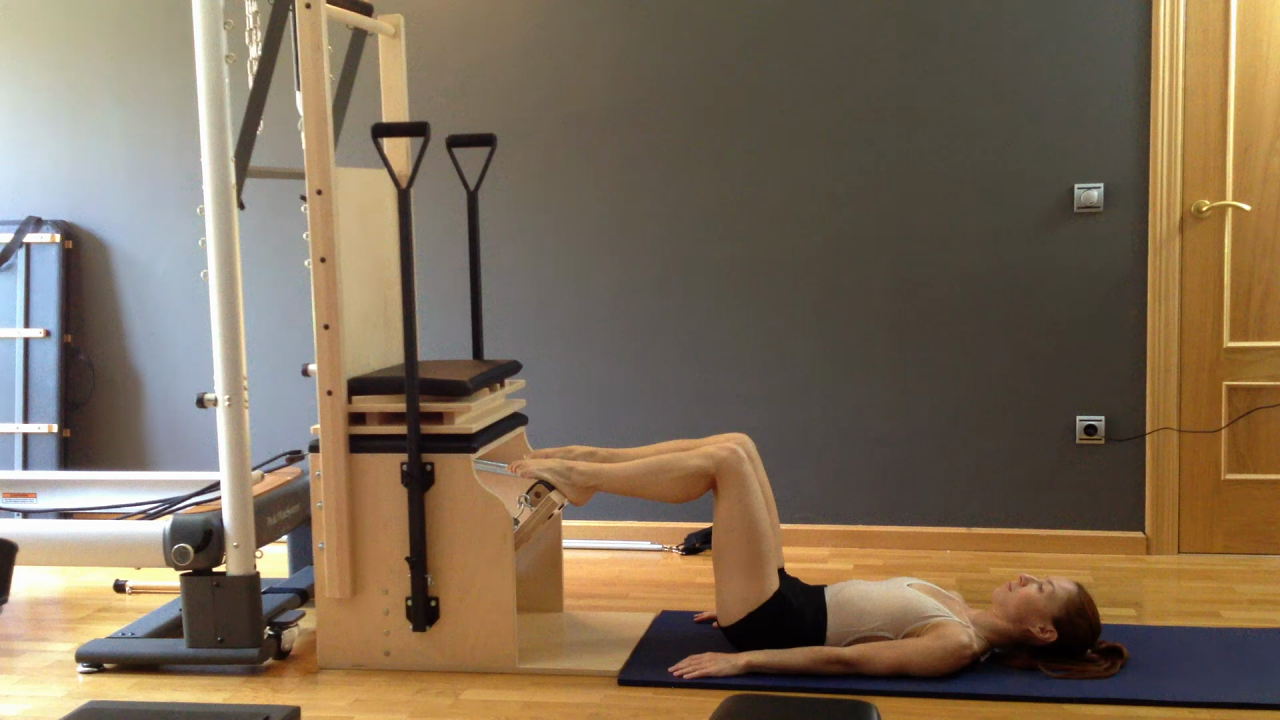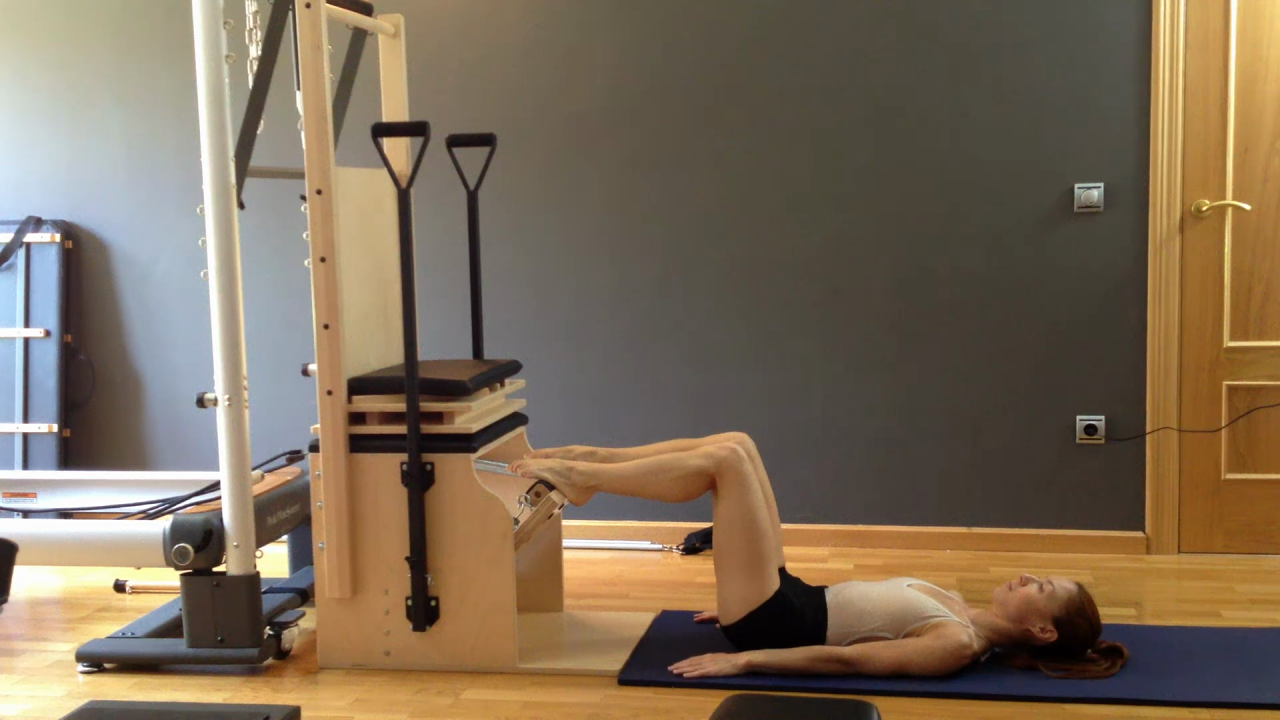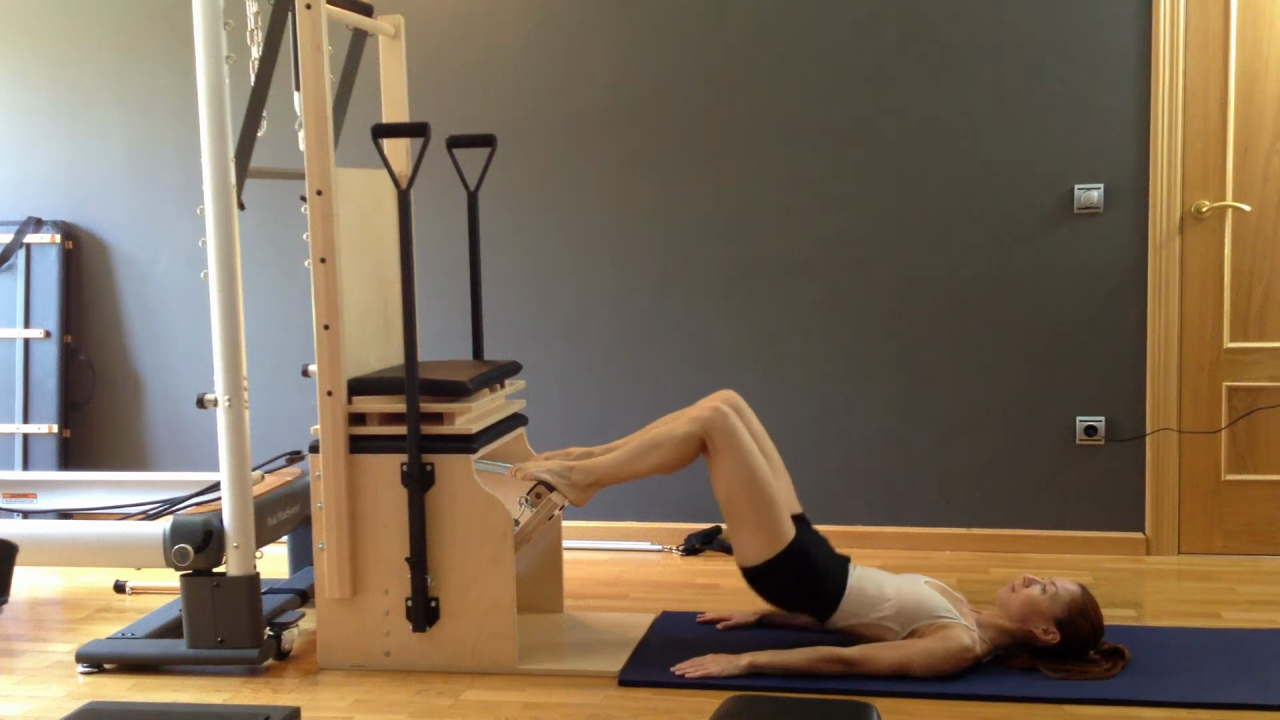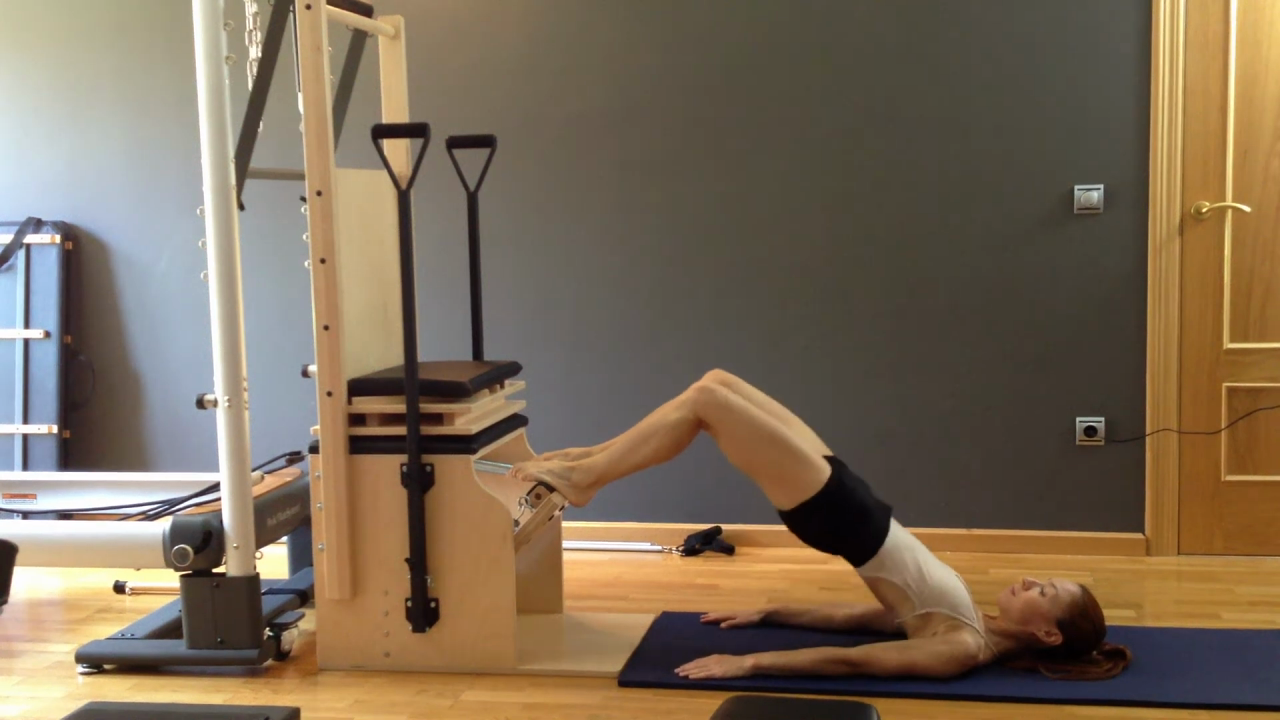
dt=0.7s
person 1, frame 1
left shoulder: (960, 644)
right shoulder: (956, 608)
left elbow: (849, 660)
left wrist: (744, 661)
right wrist: (742, 600)
left hip: (776, 621)
right hip: (789, 599)
left knee: (727, 460)
right knee: (736, 444)
left ankle: (581, 480)
right ankle: (588, 461)
person 1, frame 2
left shoulder: (960, 644)
right shoulder: (956, 608)
left elbow: (849, 659)
left wrist: (742, 661)
right wrist: (742, 604)
left hip: (777, 620)
right hip: (791, 599)
left knee: (727, 460)
right knee: (735, 443)
left ankle: (580, 479)
right ankle: (588, 460)
person 1, frame 3
left shoulder: (962, 646)
right shoulder: (963, 614)
left elbow: (850, 661)
left wrist: (745, 663)
right wrist: (761, 614)
left hip: (797, 572)
right hip: (807, 566)
left knee: (714, 418)
right knee: (724, 405)
left ankle: (579, 480)
right ankle: (587, 460)
person 1, frame 4
left shoulder: (966, 649)
right shoulder: (968, 622)
left elbow: (852, 661)
left wrist: (749, 664)
right hip: (838, 499)
left knee: (705, 399)
right knee: (716, 383)
left ankle: (581, 479)
right ankle: (589, 458)
